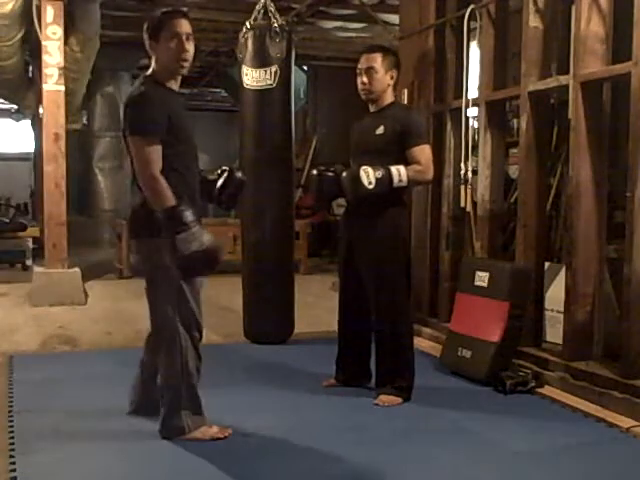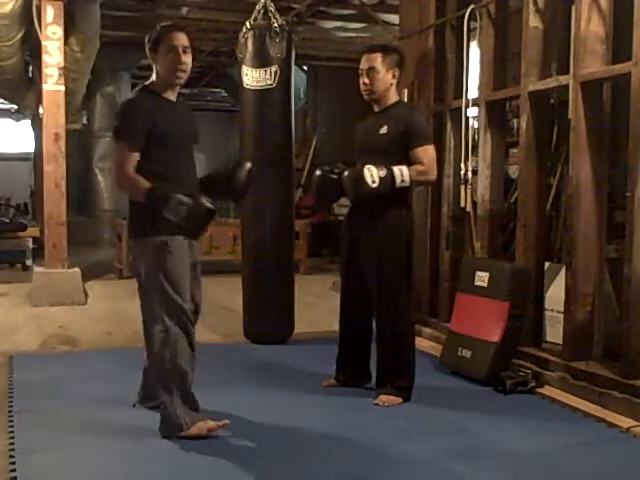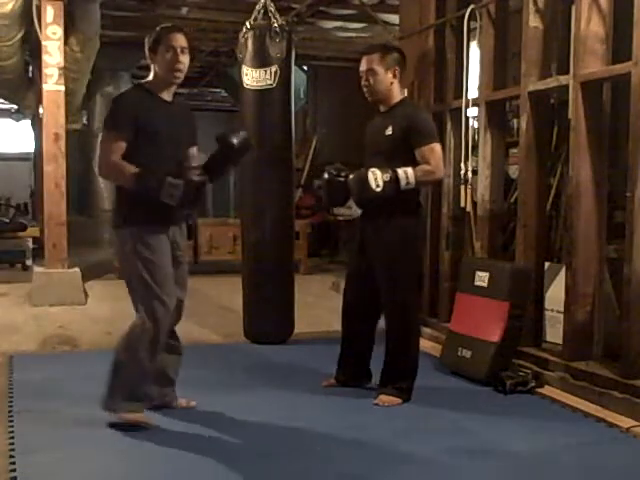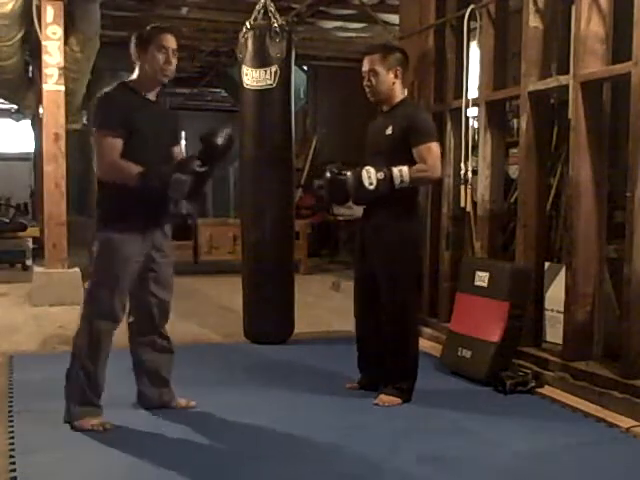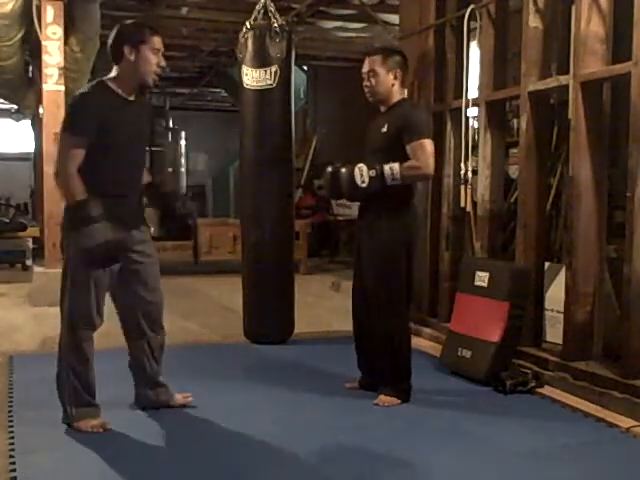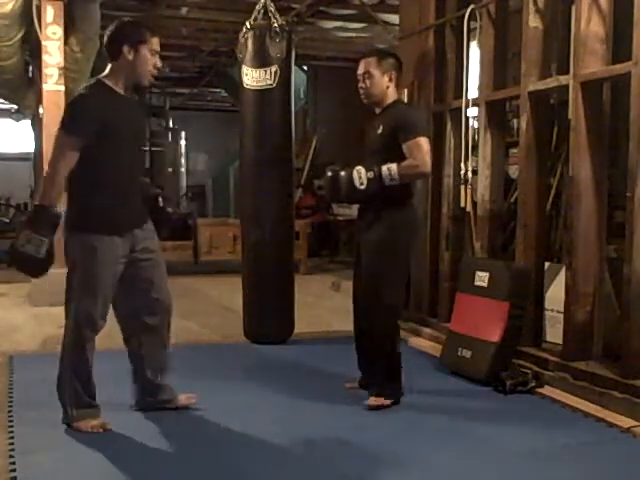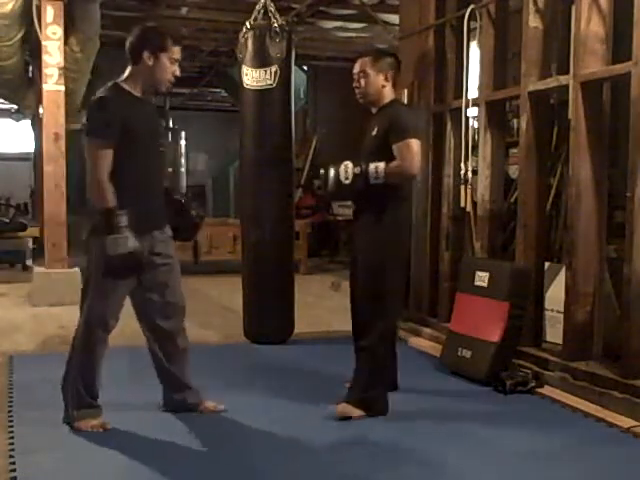
dt=0.3s
person 1, frame 1
left shoulder: (169, 97)
right shoulder: (147, 100)
right elbow: (150, 175)
left wrist: (209, 186)
right wrist: (184, 228)
left hip: (178, 227)
right hip: (165, 228)
left knee: (171, 320)
right knee: (180, 324)
left ankle: (149, 398)
right ankle: (183, 419)
person 1, frame 2
left shoulder: (184, 113)
right shoulder: (138, 109)
right elbow: (123, 175)
right wrist: (167, 203)
left hip: (181, 228)
right hip: (155, 231)
left knee: (183, 312)
right knee: (173, 318)
left ankle: (154, 391)
right ankle: (180, 414)
person 1, frame 3
left shoulder: (184, 114)
right shoulder: (129, 103)
right elbow: (108, 164)
left wrist: (215, 165)
right wrist: (153, 185)
left hip: (172, 223)
right hip: (139, 223)
left knee: (170, 309)
right knee: (155, 310)
left ankle: (159, 390)
right ankle: (123, 398)
person 1, frame 4
left shoulder: (166, 114)
right shoulder: (114, 102)
left elbow: (176, 167)
right elbow: (107, 164)
right wrist: (158, 178)
left hip: (155, 226)
right hip: (118, 227)
left knee: (154, 313)
right knee: (102, 314)
left ankle: (155, 390)
right ankle: (82, 404)
person 1, frame 5
left shoulder: (142, 110)
right shoulder: (89, 102)
right elbow: (66, 170)
left wrist: (156, 192)
right wrist: (88, 218)
left hip: (134, 229)
right hip: (93, 229)
left knee: (147, 312)
right knee: (81, 319)
left ankle: (151, 390)
right ankle: (79, 407)
person 1, frame 6
left shoulder: (133, 105)
right shoulder: (89, 102)
right elbow: (59, 169)
left wrist: (150, 197)
right wrist: (43, 222)
left hip: (138, 227)
right hip: (96, 233)
left knee: (155, 308)
right knee: (86, 321)
left ankle: (154, 391)
right ankle: (80, 407)
person 1, frame 7
left shoulder: (147, 108)
right shoulder: (109, 105)
right elbow: (99, 176)
right wrist: (114, 228)
left hip: (156, 231)
right hip: (121, 232)
left knee: (169, 314)
right knee: (98, 321)
left ankle: (182, 395)
right ankle: (80, 407)
person 2, frame 1
left shoulder: (406, 119)
right shoulder: (360, 125)
left elbow: (425, 171)
left wrist: (383, 175)
right wrist: (336, 181)
left hip: (387, 222)
right hip: (355, 219)
left knee: (390, 304)
right knee: (352, 300)
left ankle: (396, 383)
right ankle: (352, 371)
person 2, frame 2
left shoulder: (410, 119)
right shoulder: (364, 124)
left elbow: (428, 171)
left wrist: (386, 175)
right wrist: (339, 181)
left hip: (391, 222)
right hip: (359, 220)
left knee: (391, 304)
right knee: (353, 301)
left ankle: (397, 383)
right ankle: (351, 371)
person 2, frame 3
left shoulder: (415, 118)
right shoulder: (374, 123)
left elbow: (434, 170)
left wrist: (389, 178)
right wrist: (348, 183)
left hip: (401, 224)
right hip: (371, 222)
left knee: (399, 305)
right knee: (357, 299)
left ankle: (398, 384)
right ankle: (352, 371)
person 2, frame 4
left shoulder: (414, 117)
right shoulder: (376, 122)
left elbow: (432, 170)
left wrist: (384, 177)
right wrist: (356, 183)
left hip: (400, 222)
right hip: (373, 219)
left knee: (398, 304)
right knee: (368, 301)
left ankle: (399, 384)
right ankle: (374, 374)
person 2, frame 5
left shoulder: (411, 116)
right shoulder: (378, 121)
left elbow: (424, 167)
left wrist: (377, 174)
right wrist: (351, 180)
left hip: (393, 220)
right hip: (370, 218)
left knee: (390, 303)
right knee: (364, 301)
left ankle: (397, 384)
right ankle: (372, 375)
person 2, frame 6
left shoulder: (406, 116)
right shoulder: (376, 122)
left elbow: (422, 165)
left wrist: (375, 176)
right wrist: (351, 182)
left hip: (393, 220)
right hip: (370, 218)
left knee: (381, 302)
right knee: (364, 300)
left ankle: (388, 386)
right ankle: (373, 376)
person 2, frame 7
left shoulder: (400, 116)
right shoulder: (375, 120)
left elbow: (410, 166)
left wrist: (362, 172)
right wrist: (351, 176)
left hip: (388, 220)
right hip: (368, 218)
left knee: (378, 305)
right knee: (364, 302)
left ankle: (368, 395)
right ankle: (381, 376)
